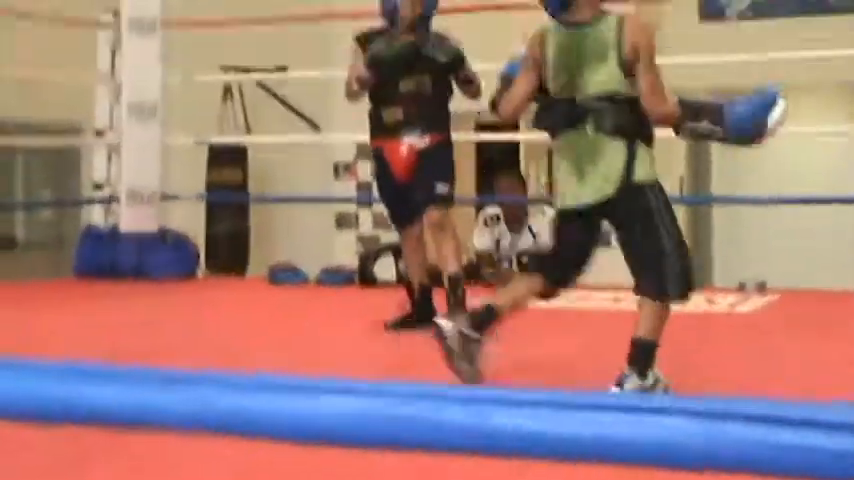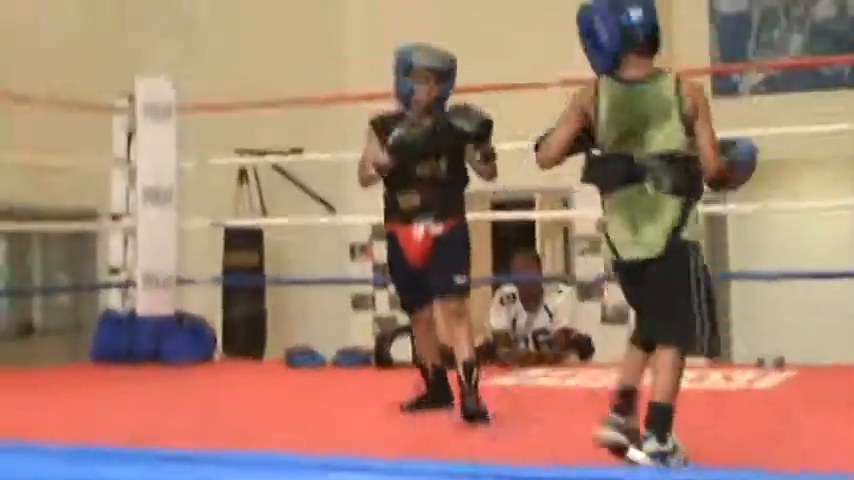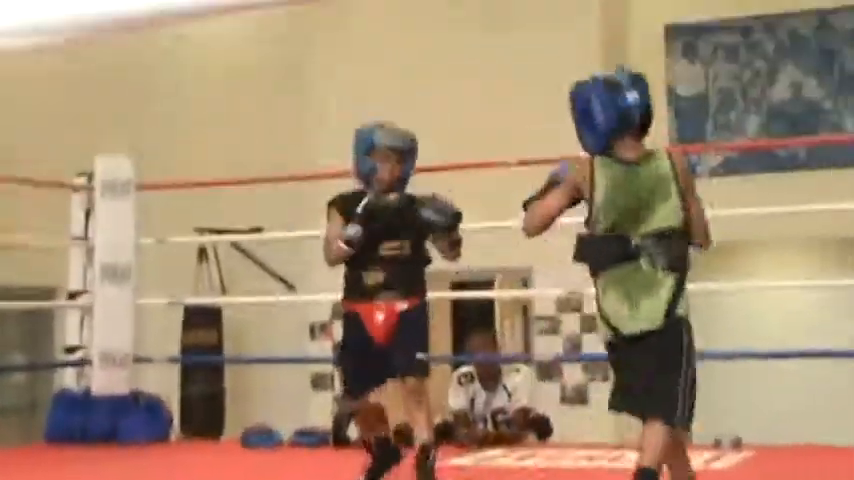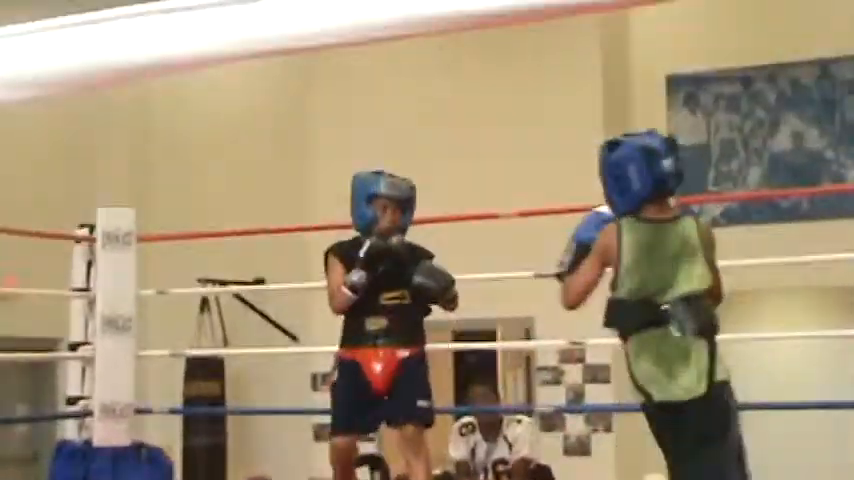
dt=0.1s
person 1, frame 1
left shoulder: (544, 40)
left elbow: (509, 110)
right elbow: (657, 110)
left wrist: (505, 91)
right wrist: (707, 114)
left hip: (574, 175)
right hip: (624, 169)
left knee: (553, 269)
right knee: (666, 275)
left ankle: (468, 326)
right ankle: (637, 374)
person 1, frame 2
left shoulder: (593, 95)
right shoulder: (687, 91)
left elbow: (547, 157)
right elbow: (712, 165)
left wrist: (579, 139)
right wrist: (734, 163)
left hip: (622, 229)
right hip: (670, 225)
left knee: (650, 330)
right knee: (675, 335)
left ankle: (620, 417)
right ankle: (658, 438)
person 1, frame 3
left shoulder: (586, 171)
right shoulder: (673, 164)
left elbow: (533, 223)
right elbow: (701, 238)
left wrist: (547, 192)
left hip: (615, 305)
right hip: (661, 302)
left knee: (653, 404)
right knee: (665, 410)
person 1, frame 4
left shoulder: (614, 237)
right shoulder: (698, 231)
left elbow: (571, 298)
right elbow: (715, 297)
left wrist: (572, 263)
left hip: (649, 365)
right hip: (697, 361)
person 2, frame 1
left shoulder: (435, 42)
right shoulder: (370, 43)
left elbow: (473, 91)
right elbow: (352, 90)
left wrist: (457, 67)
right wrist: (371, 64)
left hip: (431, 146)
right hip: (389, 151)
left knee: (437, 218)
right knee: (409, 230)
left ankle: (456, 302)
person 2, frame 2
left shoulder: (453, 126)
right shoulder: (385, 127)
left elbow: (489, 174)
right elbow: (365, 175)
left wrist: (481, 141)
right wrist: (394, 151)
left hip: (446, 231)
right hip: (403, 235)
left knee: (453, 305)
right knee: (419, 313)
left ankle: (470, 392)
person 2, frame 3
left shoulder: (414, 211)
right shoulder: (344, 206)
left elbow: (452, 253)
right elbow: (332, 255)
left wrist: (449, 228)
right wrist: (360, 220)
left hip: (407, 311)
right hip: (360, 314)
left knee: (413, 385)
right knee: (357, 397)
right ankle: (384, 449)
person 2, frame 4
left shoulder: (415, 257)
right shoulder: (341, 254)
left elbow: (451, 304)
right elbow: (336, 303)
left wrist: (442, 289)
right wrist: (364, 265)
left hip: (406, 360)
right hip: (358, 361)
left knee: (411, 434)
right knee: (341, 445)
